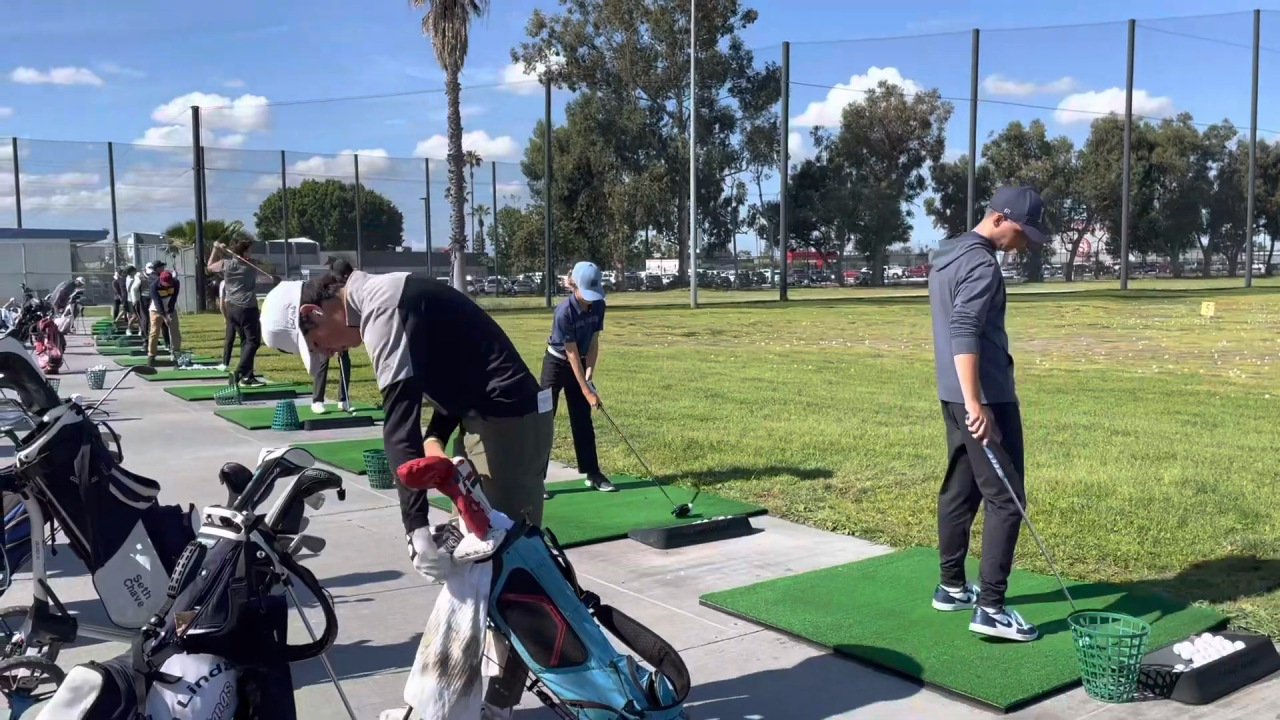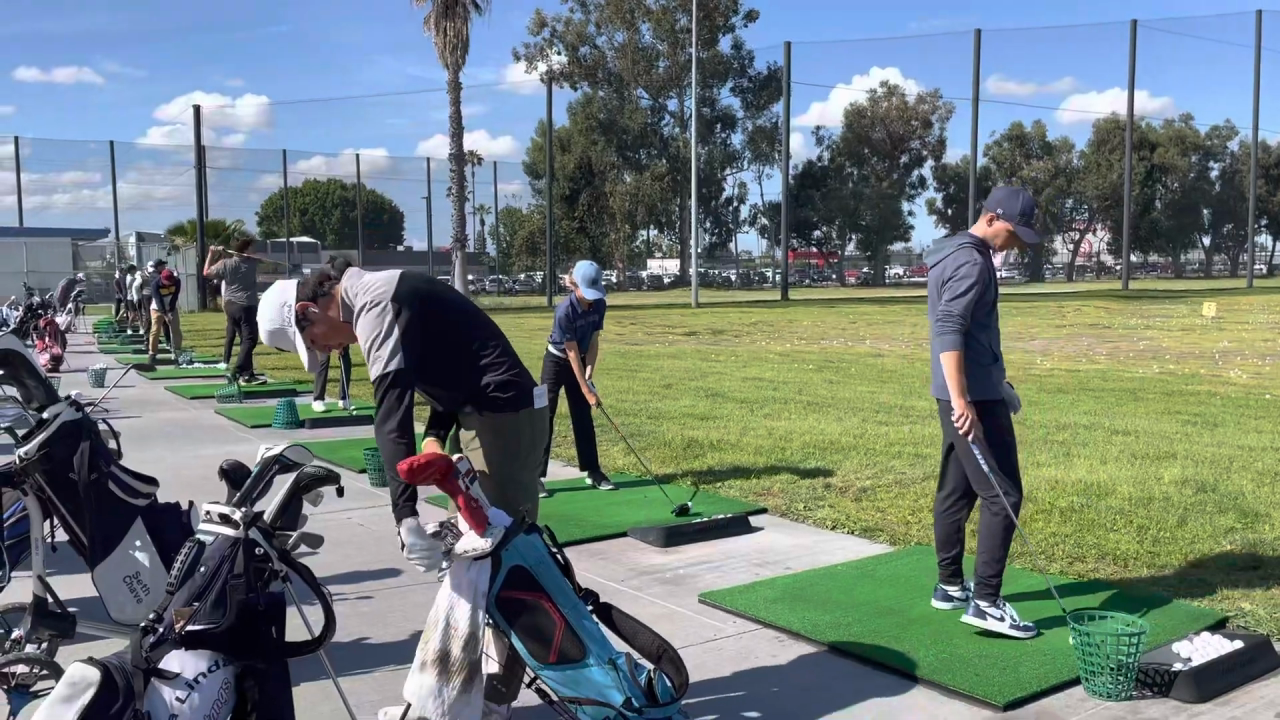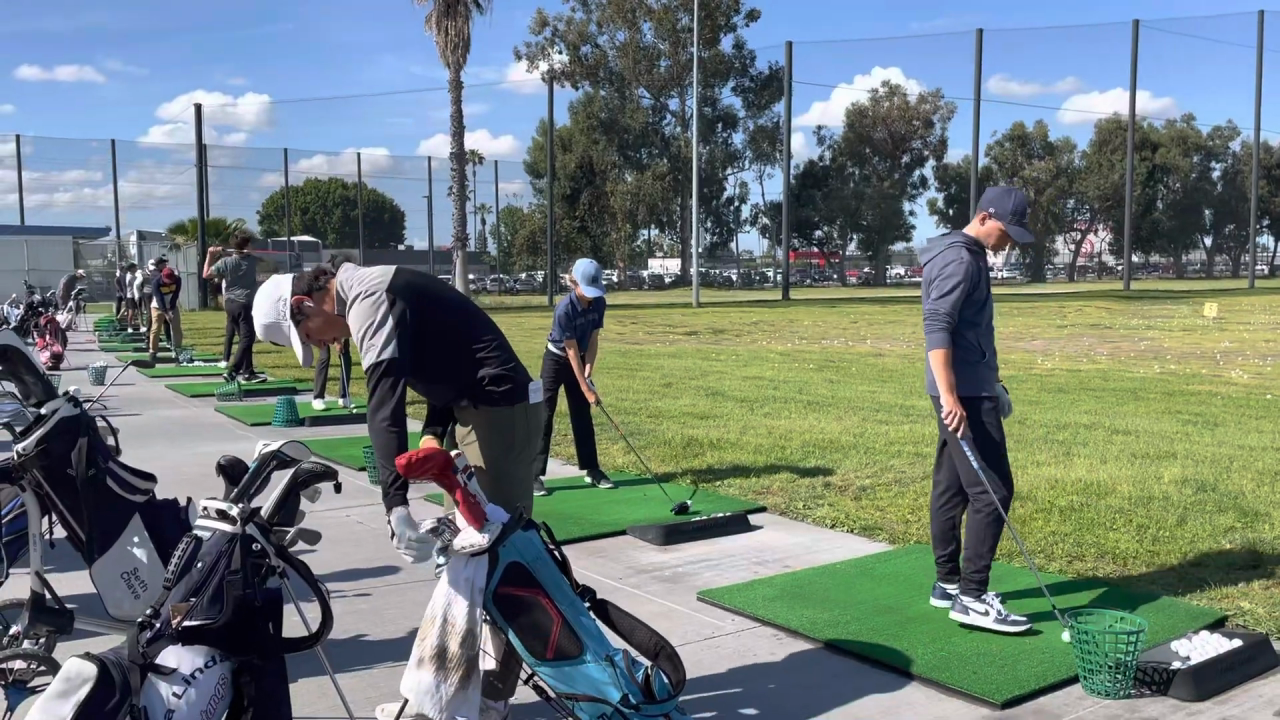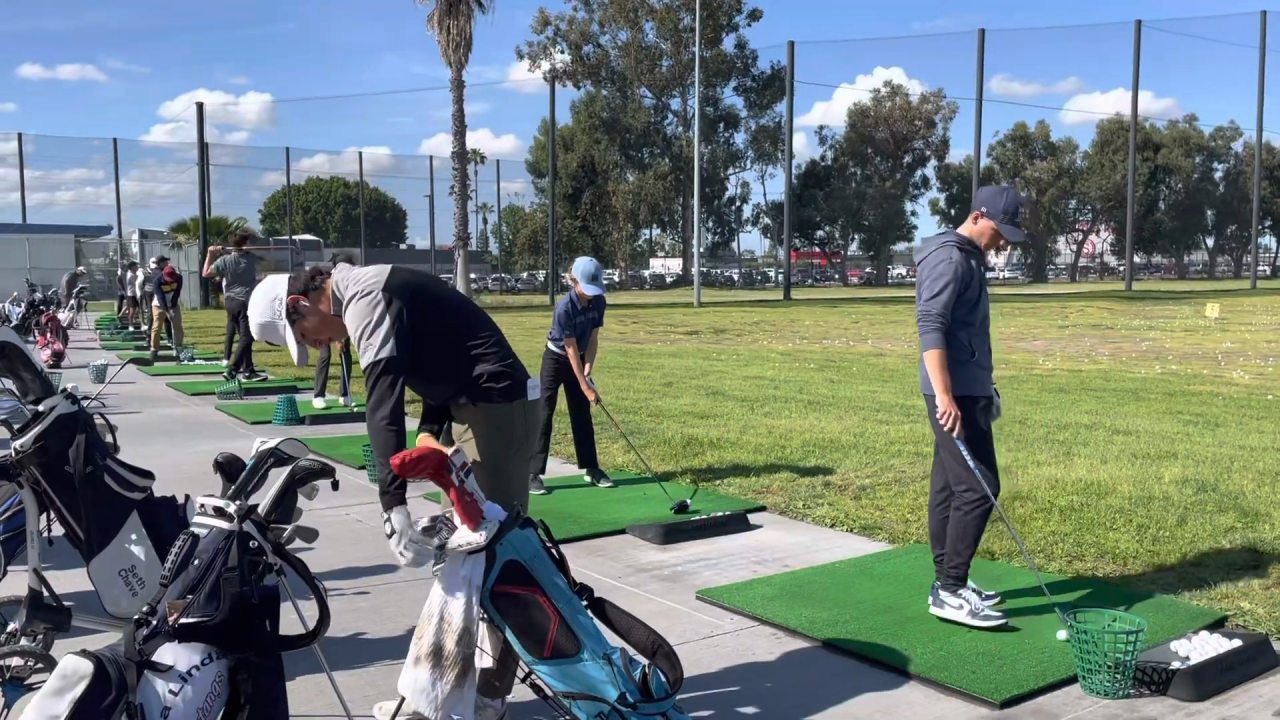
dt=0.1s
person 1, frame 1
left shoulder: (379, 309)
right shoulder: (381, 298)
left elbow: (399, 421)
left wrist: (417, 527)
right wrist: (436, 438)
left hip: (508, 419)
right hip: (488, 417)
person 1, frame 2
left shoulder: (373, 304)
right shoulder: (378, 294)
left elbow: (391, 412)
left wrist: (406, 517)
right wrist: (434, 436)
left hip: (504, 414)
right hip: (484, 412)
person 1, frame 3
left shoulder: (366, 299)
right shoulder: (372, 291)
left elbow: (385, 404)
left wrist: (396, 508)
right wrist: (434, 433)
left hip: (499, 409)
right hip: (481, 407)
person 1, frame 4
left shoulder: (362, 298)
right shoulder: (367, 291)
left elbow: (383, 403)
left wrist: (394, 507)
right wrist: (430, 431)
left hip: (496, 406)
right hip: (479, 403)
person 2, frame 1
left shoulder: (953, 258)
right shoulder: (980, 263)
right elbow: (965, 335)
right wrist: (975, 402)
left hip: (959, 397)
right hip: (982, 400)
left knee: (959, 491)
right knee: (1006, 500)
left ankle: (952, 586)
right ankle: (991, 608)
person 2, frame 2
left shoulder: (952, 255)
right shoulder: (970, 261)
right elbow: (951, 332)
left wrist: (998, 382)
right wrist: (961, 398)
left hip: (963, 392)
right hip: (974, 398)
left knee: (955, 489)
right knee: (1001, 495)
left ankle: (950, 585)
right ankle: (986, 601)
person 2, frame 3
left shoulder: (967, 256)
right shoulder: (957, 259)
right elbow: (937, 329)
left wrist: (993, 384)
right wrist: (948, 395)
left hip: (972, 390)
right hip: (962, 394)
left knee: (952, 488)
right knee: (992, 491)
left ankle: (949, 583)
right ankle: (971, 595)
person 2, frame 4
left shoulder: (967, 257)
right shoulder: (949, 258)
right elbow: (930, 330)
left wrist: (985, 386)
right wrist: (943, 395)
left hip: (966, 389)
right hip: (957, 394)
left knee: (949, 487)
right knee: (978, 489)
left ankle: (946, 581)
right ankle: (953, 591)
person 3, frame 1
left shoulder: (598, 306)
right shoulder: (564, 312)
left elbow: (593, 343)
right elbow: (572, 353)
left wrist: (589, 377)
right wrist: (586, 391)
left hip: (579, 363)
right hip: (556, 364)
left knee: (583, 420)
left ankle: (592, 473)
person 3, frame 2
left shoulder: (599, 305)
right shoulder: (565, 311)
left elbow: (593, 342)
right elbow: (572, 352)
left wrist: (589, 376)
right wrist: (586, 390)
left hip: (579, 363)
right hip: (557, 362)
left knee: (584, 418)
right knee: (545, 417)
left ankle: (593, 471)
person 3, frame 3
left shoulder: (598, 303)
right shoulder: (564, 310)
left elbow: (592, 340)
right elbow: (572, 350)
left wrist: (588, 373)
right wrist: (586, 388)
left hip: (578, 361)
right hip: (556, 361)
left knee: (583, 416)
right knee: (544, 416)
left ankle: (591, 470)
right ankle: (533, 475)
person 3, frame 4
left shoulder: (598, 302)
right shoulder: (564, 308)
left elbow: (592, 339)
right elbow: (571, 349)
left wrist: (588, 372)
right wrist: (585, 386)
left hip: (578, 360)
right hip: (555, 359)
left knee: (582, 415)
right knee: (544, 415)
left ankle: (591, 468)
right ankle: (532, 474)
